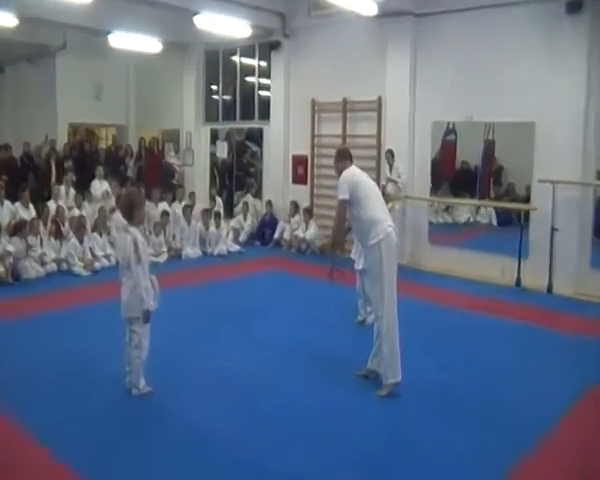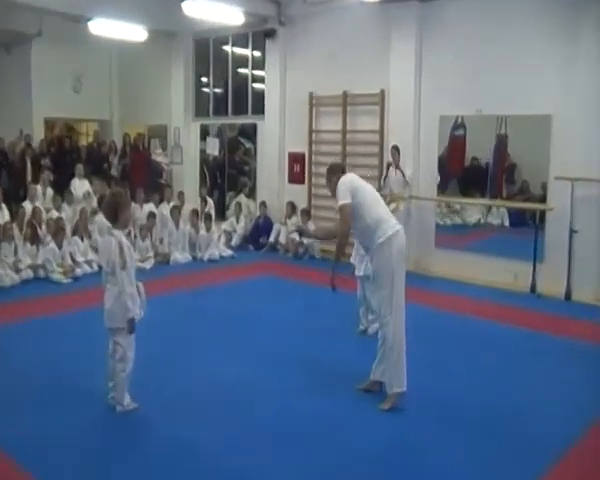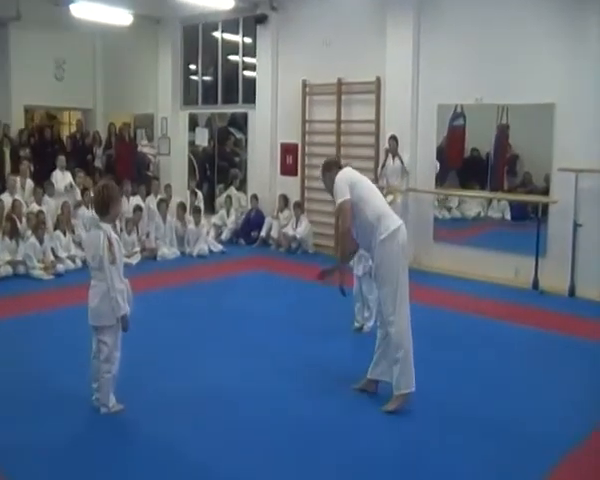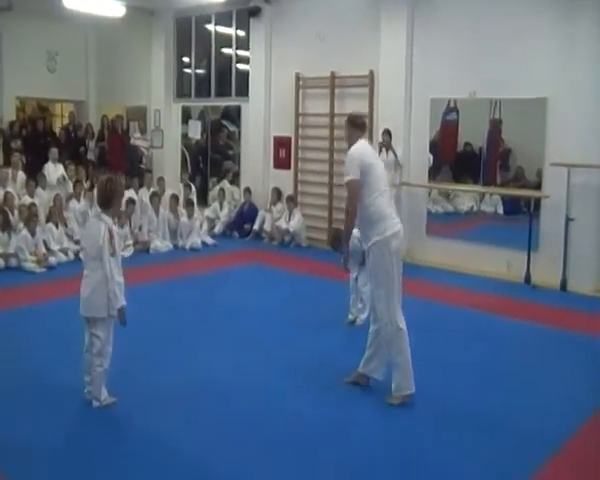
dt=0.3s
person 1, frame 1
left shoulder: (346, 177)
right shoulder: (359, 176)
left elbow: (340, 219)
left wrist: (333, 250)
right wrist: (336, 243)
left hip: (379, 241)
right hip: (380, 240)
left knee: (385, 308)
right knee: (378, 307)
left ankle: (390, 376)
right ankle: (376, 365)
person 1, frame 2
left shoulder: (343, 183)
right shoulder: (353, 182)
left elbow: (344, 228)
right elbow: (341, 227)
left wrist: (335, 264)
right wrist: (310, 233)
left hip: (387, 243)
right hip: (386, 243)
left knee: (391, 316)
right knee: (383, 314)
left ankle: (394, 386)
right ankle: (379, 376)
person 1, frame 3
left shoulder: (341, 178)
left elbow: (346, 226)
right elbow: (356, 240)
left wrist: (340, 266)
right wrist: (335, 267)
left hip: (389, 239)
right hip: (386, 240)
left knee: (395, 315)
right knee: (383, 315)
person 1, frame 4
left shoulder: (354, 153)
right shoulder: (370, 152)
left elbow: (352, 204)
left wrist: (344, 245)
right wrist: (364, 245)
left hip: (382, 237)
right hip: (385, 234)
left knee: (389, 314)
right knee: (379, 311)
person 2, frame 1
left shoulder: (124, 236)
right shoulder: (136, 239)
right elbow: (141, 276)
right wrist: (146, 304)
left hip: (128, 295)
right hip: (138, 297)
left knee: (132, 340)
right knee: (140, 341)
left ankle: (131, 379)
right ankle: (137, 384)
person 2, frame 2
left shoulder: (107, 240)
right shoulder: (121, 243)
right elbow: (126, 282)
right wrist: (131, 313)
left hip: (112, 304)
right hip: (122, 306)
left knee: (115, 352)
right knee: (124, 354)
left ankle: (114, 395)
right ankle: (121, 400)
person 2, frame 3
left shoulder: (92, 234)
right shoulder: (109, 238)
right elbow: (115, 278)
right wrist: (122, 311)
left hip: (96, 300)
right hip: (109, 304)
left knee: (99, 352)
right knee: (110, 354)
left ankle: (99, 396)
right ankle: (106, 402)
person 2, frame 4
left shoulder: (91, 223)
right shoulder: (108, 229)
right elbow: (112, 270)
right wrist: (120, 303)
left hip: (89, 293)
right hip: (102, 296)
left knee: (91, 344)
right knee: (101, 347)
left ankle: (91, 388)
right ankle: (98, 395)
